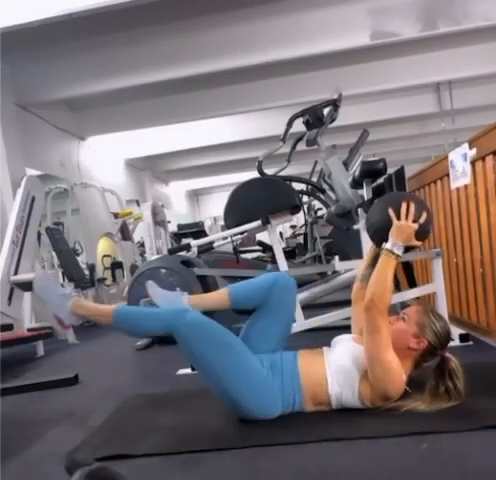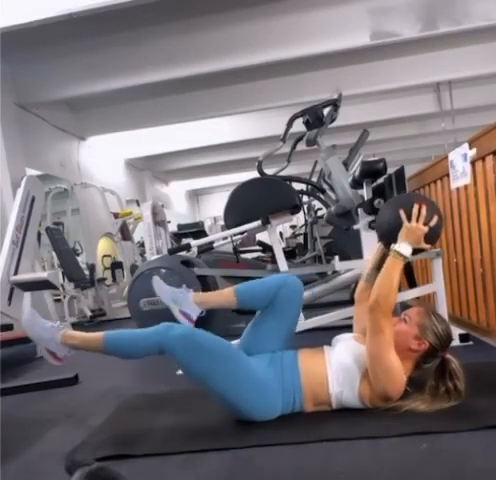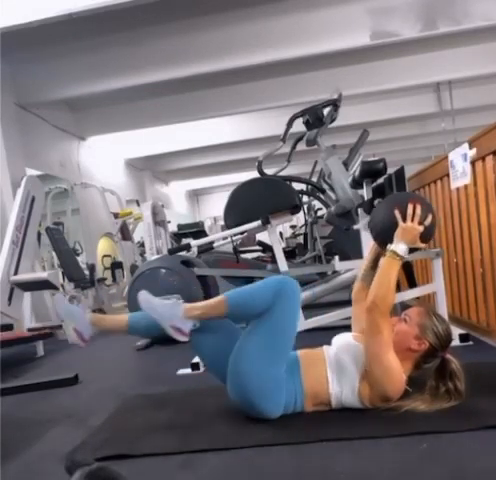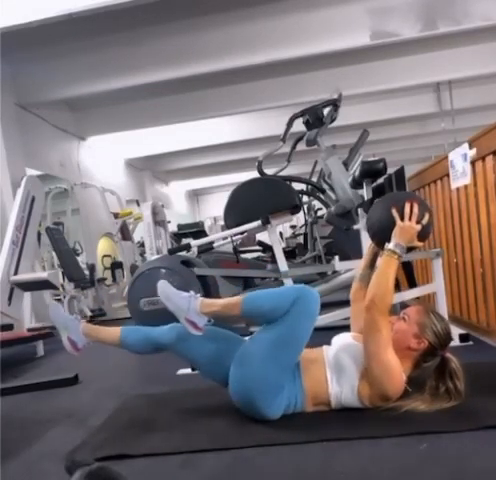
dt=0.5s
person 1, frame 1
left shoulder: (389, 379)
right shoulder: (371, 350)
left elbow: (373, 309)
right elbow: (360, 298)
left wrist: (395, 246)
right wrist: (376, 246)
left hip: (259, 392)
right hip: (264, 368)
left knee: (181, 322)
right knee: (281, 284)
left ankle: (77, 310)
right ankle: (186, 304)
person 1, frame 2
left shoulder: (390, 381)
right shoulder: (371, 350)
left elbow: (377, 308)
right elbow: (364, 297)
left wrist: (404, 248)
right wrist: (385, 246)
left hip: (260, 393)
right hip: (263, 364)
left knee: (170, 336)
right knee: (288, 285)
left ankle: (65, 340)
right ankle: (194, 302)
person 1, frame 3
left shoulder: (389, 380)
right shoulder: (371, 350)
left elbow: (374, 310)
right elbow: (361, 297)
left wrist: (399, 248)
right wrist: (378, 246)
left hip: (261, 392)
right hip: (254, 377)
left knee: (284, 286)
right knee: (180, 321)
left ankle: (186, 313)
right ankle: (91, 323)
person 1, frame 4
left shoulder: (389, 379)
right shoulder: (371, 348)
left elbow: (373, 309)
right elbow: (360, 296)
left wrist: (396, 247)
right wrist: (376, 246)
left hip: (260, 391)
right hip: (255, 375)
left knee: (304, 296)
right knee: (172, 334)
left ankle: (202, 308)
right ankle: (84, 332)
